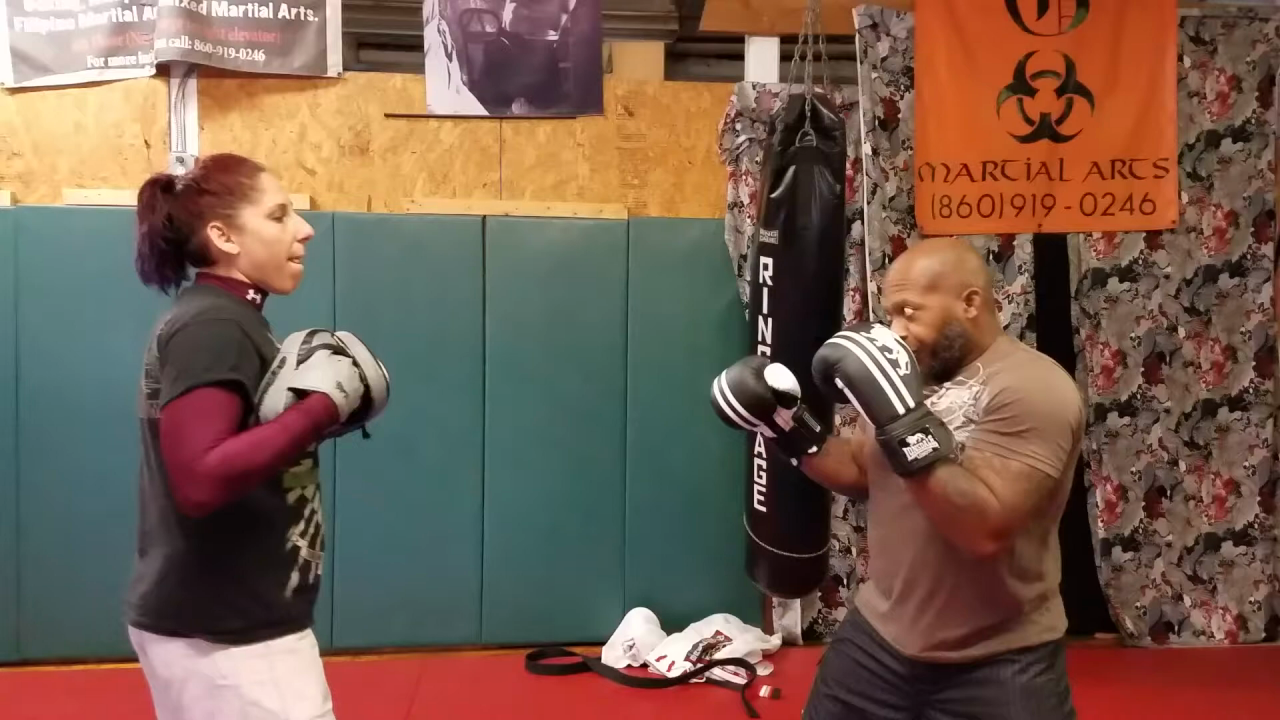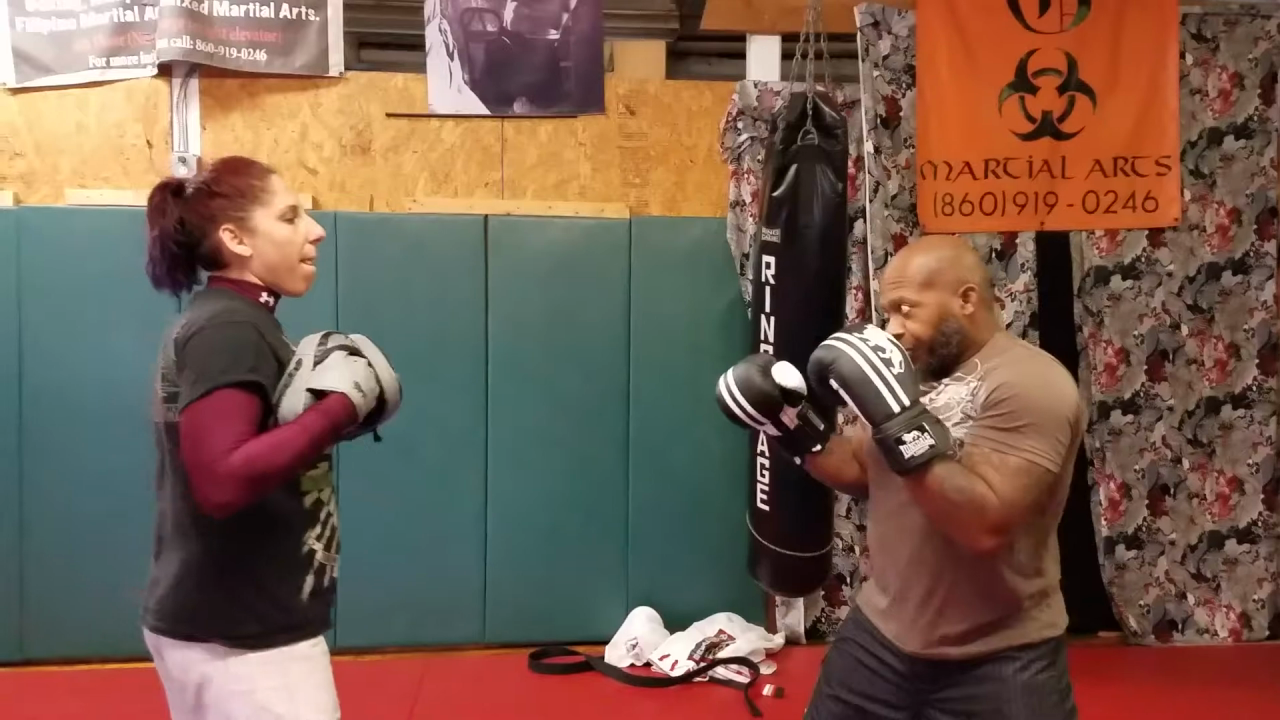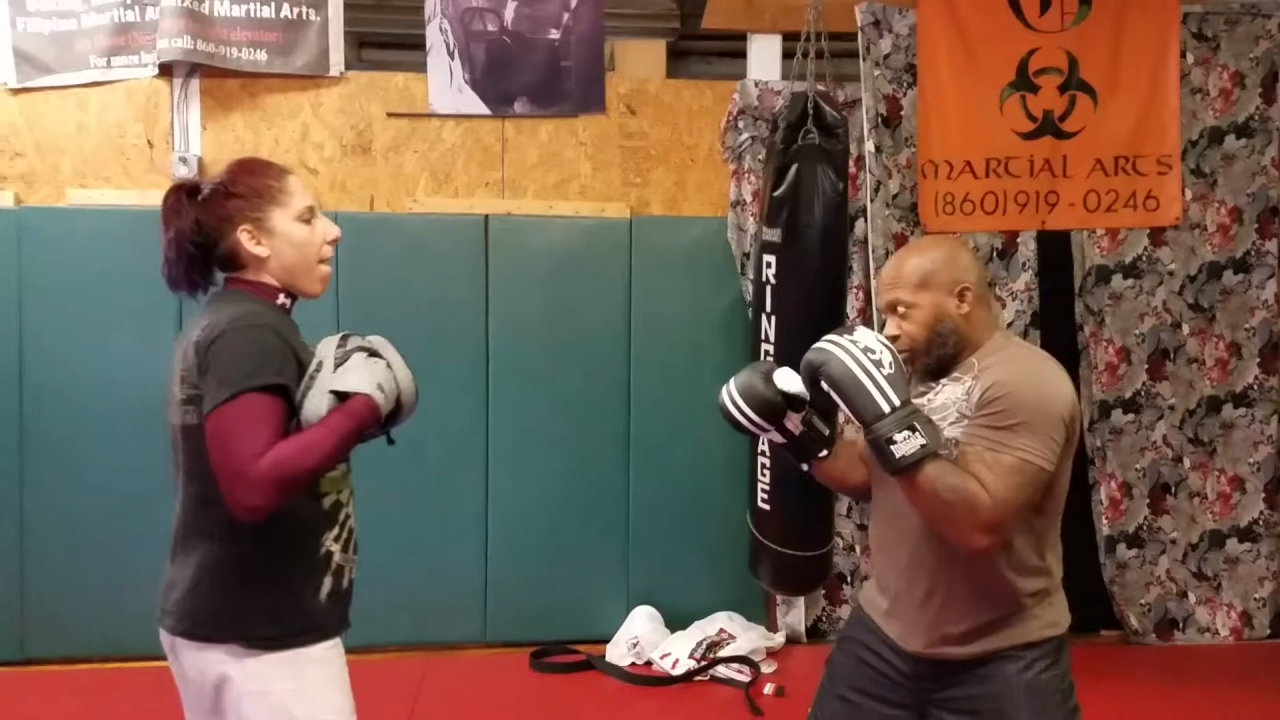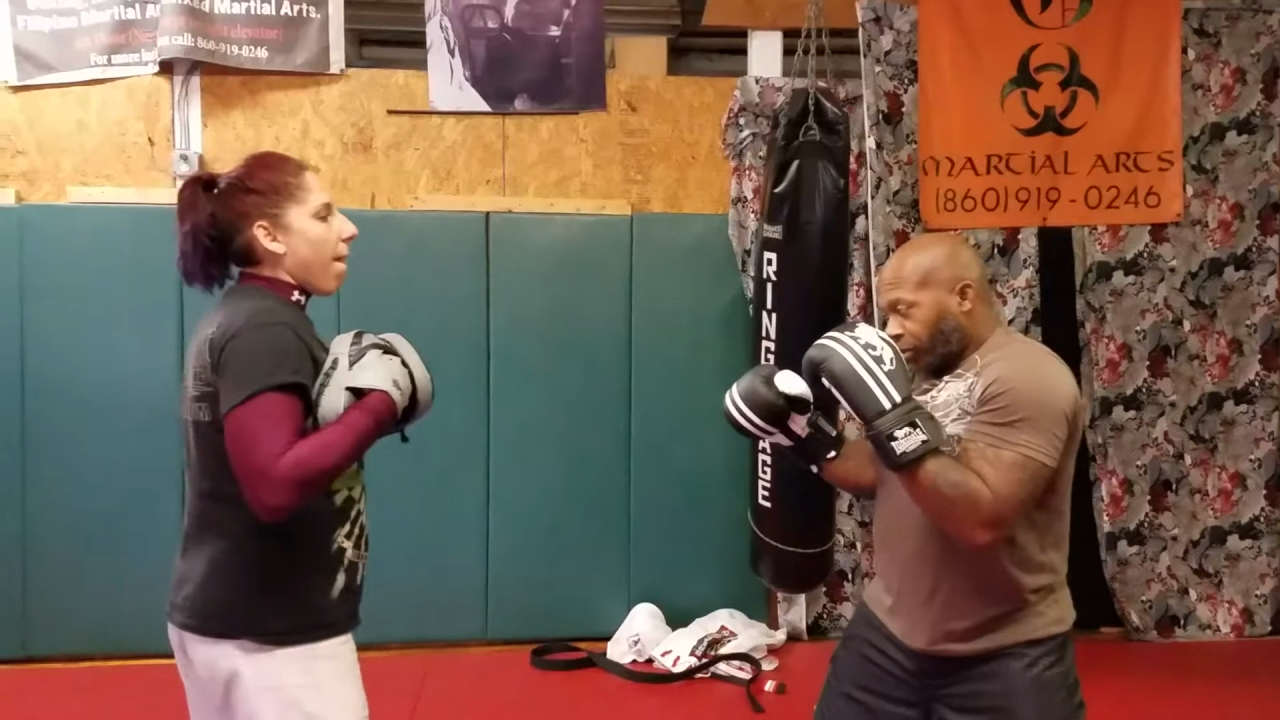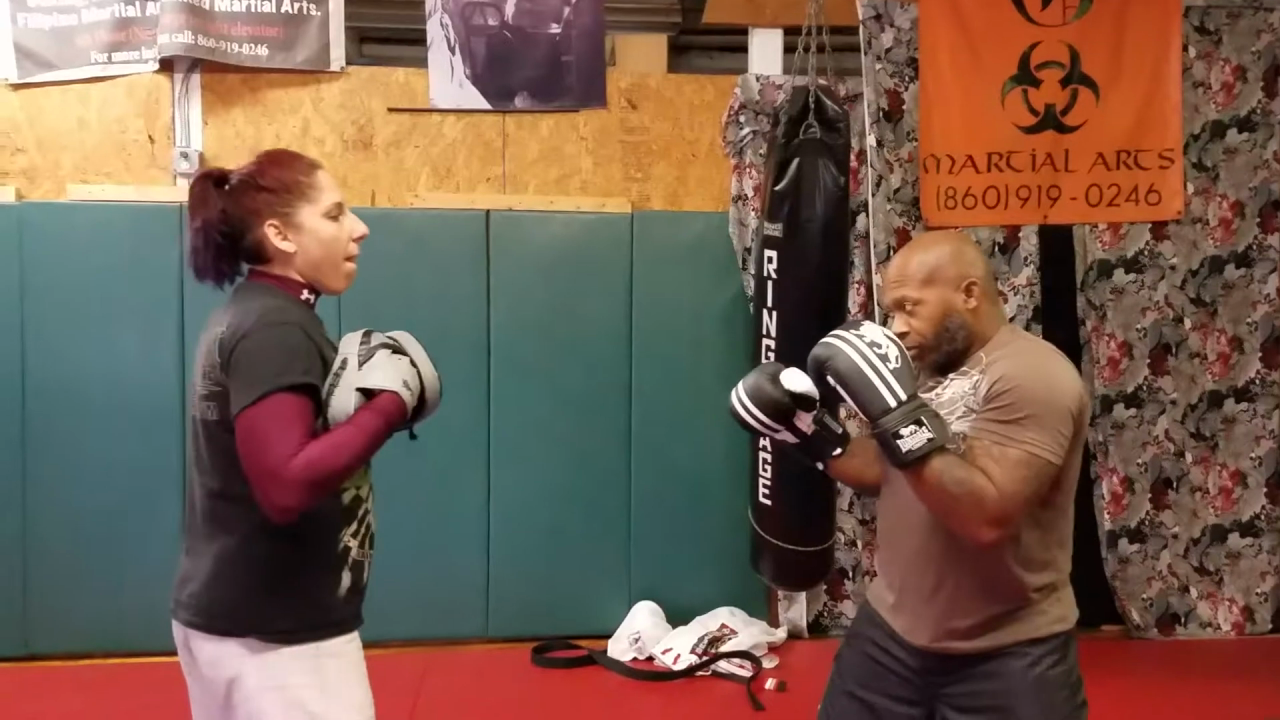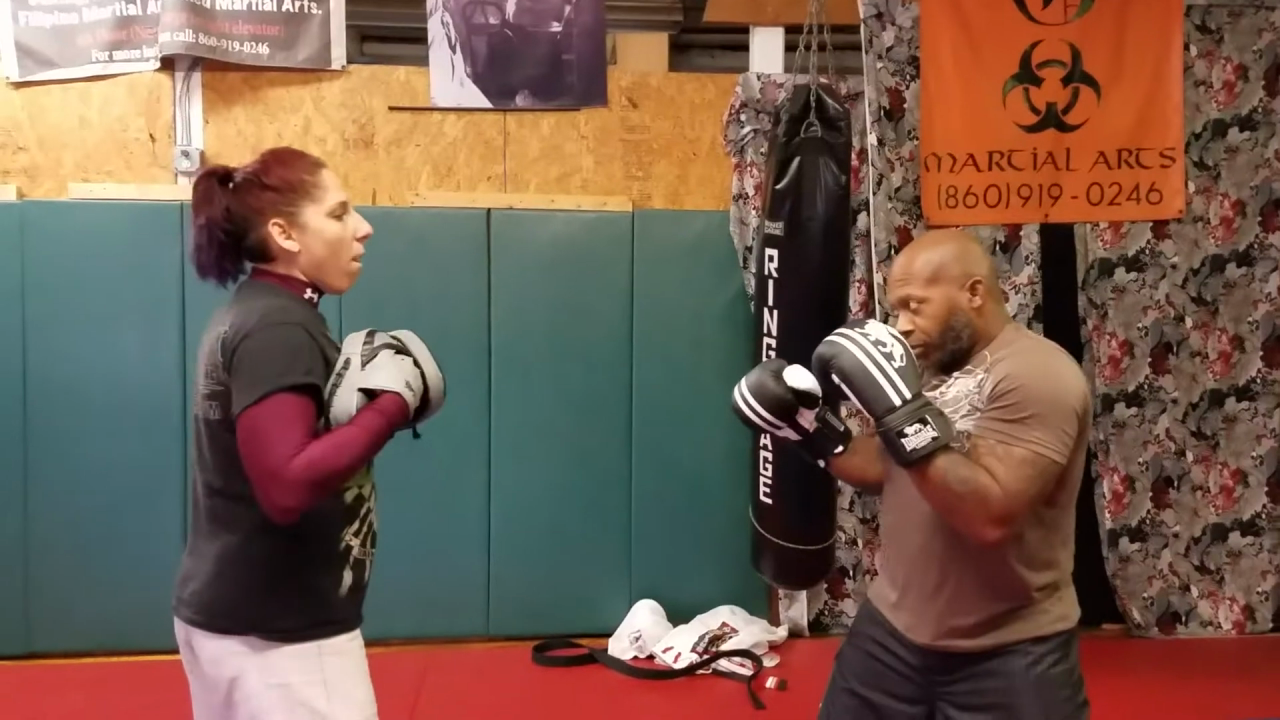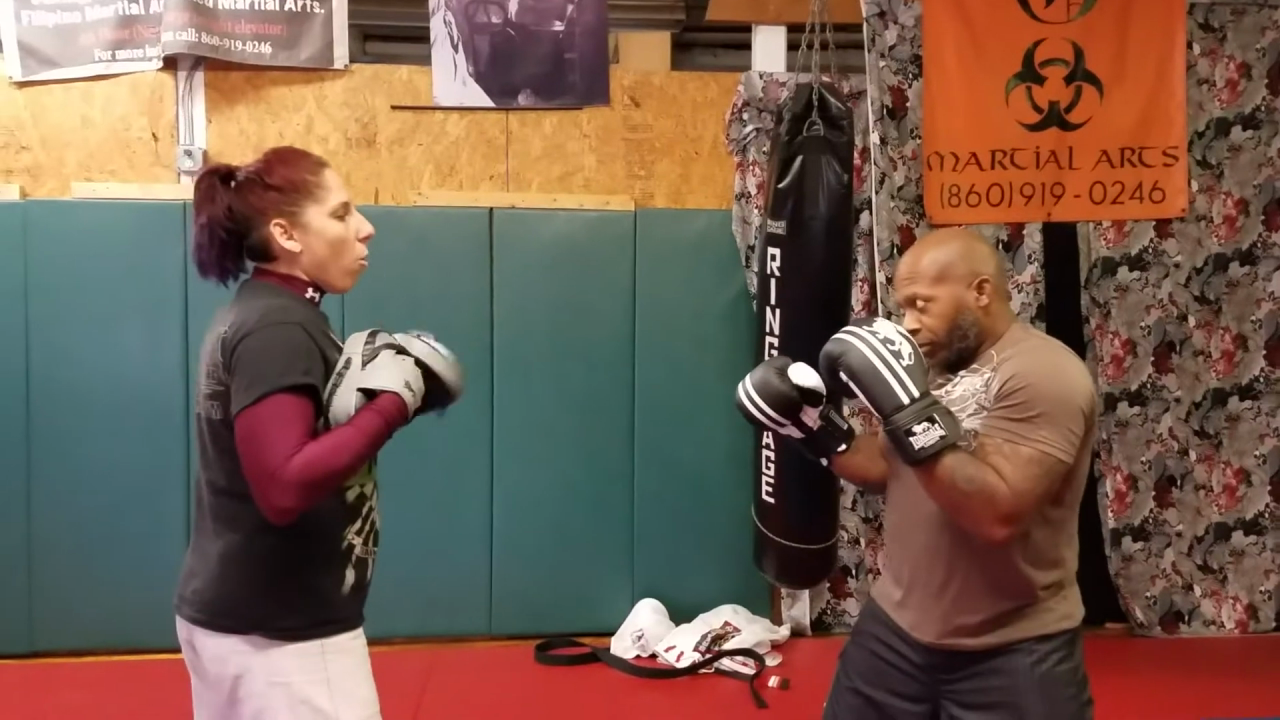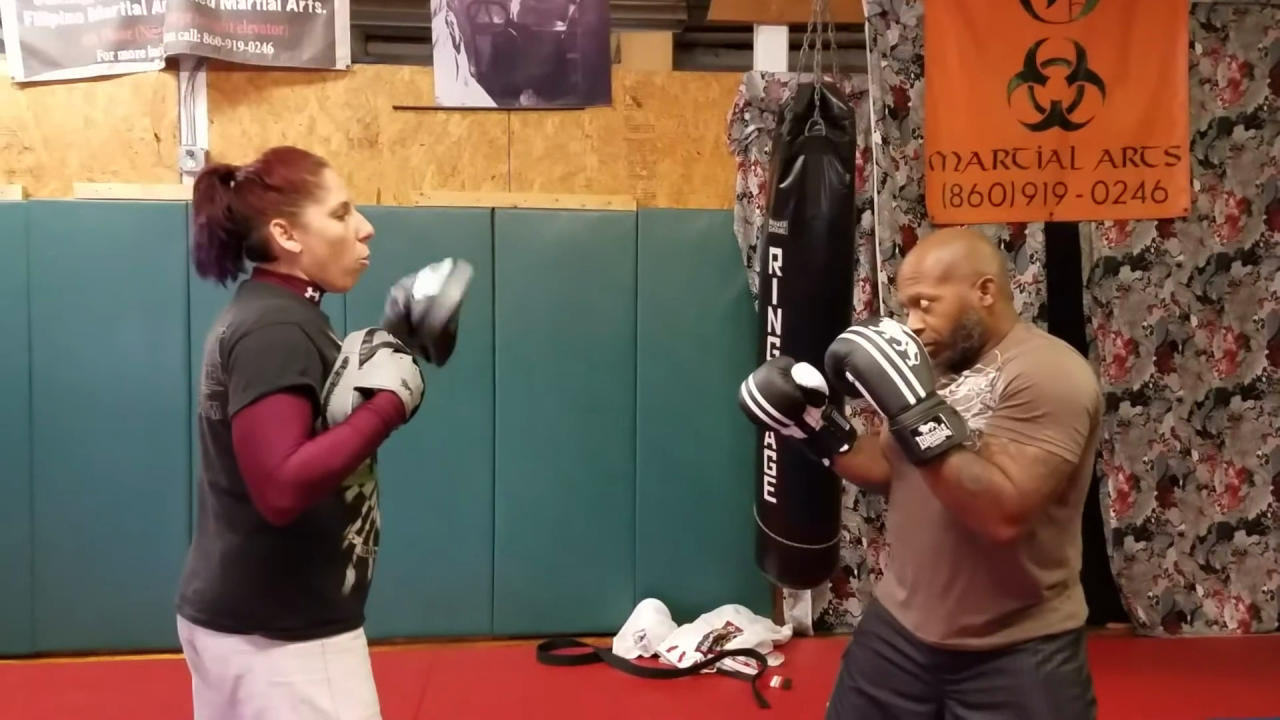
dt=0.1s
person 1, frame 1
left shoulder: (221, 319)
right shoulder: (212, 329)
right elbow: (201, 480)
left wrist: (317, 405)
right wrist: (320, 408)
left hip: (209, 616)
right hip: (229, 631)
person 1, frame 2
left shoulder: (231, 322)
right shoulder: (229, 332)
right elbow: (222, 481)
left wrist: (334, 406)
right wrist: (338, 408)
left hip: (221, 619)
right hip: (244, 636)
person 1, frame 3
left shoulder: (230, 322)
right shoulder: (249, 333)
right elbow: (253, 486)
left wrist: (344, 405)
right wrist: (362, 408)
right hip: (259, 637)
person 1, frame 4
left shoulder: (244, 317)
right shoulder: (266, 331)
right elbow: (274, 485)
left wrist: (358, 404)
right wrist: (378, 406)
right hip: (270, 634)
person 1, frame 5
left shoulder: (251, 315)
right shoulder: (276, 330)
right elbow: (285, 487)
left wrist: (360, 398)
right wrist: (388, 405)
right hip: (276, 633)
person 1, frame 6
left shoulder: (253, 314)
right shoulder: (278, 330)
right elbow: (287, 487)
left wrist: (366, 396)
right wrist: (391, 405)
right hip: (278, 631)
person 1, frame 7
left shoulder: (264, 314)
right shoulder: (277, 330)
right elbow: (285, 488)
left wrist: (383, 389)
right wrist: (392, 406)
right hip: (282, 631)
person 1, frame 8
left shoulder: (268, 313)
right shoulder: (275, 330)
left elbow: (300, 434)
right elbow: (281, 487)
left wrist: (393, 351)
right wrist: (387, 404)
right hip: (281, 630)
person 2, frame 1
left shoulder: (1034, 388)
right shoulder: (909, 372)
left elbow: (986, 531)
right elbow: (857, 471)
left wrist: (903, 421)
right wrist: (787, 429)
left hip: (998, 663)
person 2, frame 2
left shoulder: (1031, 384)
right shoulder: (910, 370)
left elbow: (986, 526)
right elbow: (859, 468)
left wrist: (900, 419)
right wrist: (791, 426)
left hip: (998, 661)
person 2, frame 3
left shoulder: (1027, 383)
right shoulder: (913, 372)
left elbow: (979, 525)
right elbow: (868, 473)
left wrist: (891, 419)
right wrist: (798, 434)
left hip: (1001, 660)
person 2, frame 4
left shoulder: (1029, 378)
right shoulder: (916, 370)
left elbow: (981, 520)
right elbow: (877, 473)
left wrist: (893, 416)
right wrist: (803, 436)
left hip: (1005, 657)
person 2, frame 5
left shoulder: (1034, 376)
right shoulder: (925, 367)
left elbow: (987, 518)
left wrist: (898, 412)
right wrist: (809, 433)
left hip: (1008, 656)
person 2, frame 6
left shoulder: (1039, 375)
right shoulder: (928, 365)
left elbow: (991, 517)
left wrist: (902, 411)
right wrist: (811, 430)
left hip: (1009, 655)
person 2, frame 7
left shoulder: (1045, 374)
right shoulder: (931, 363)
left elbow: (998, 515)
right elbow: (889, 467)
left wrist: (910, 411)
right wrist: (813, 427)
left hip: (1012, 651)
person 2, frame 8
left shoulder: (1049, 373)
right shoulder: (933, 363)
left elbow: (1004, 514)
right elbow: (890, 467)
left wrist: (916, 411)
right wrist: (816, 429)
left hip: (1016, 652)
